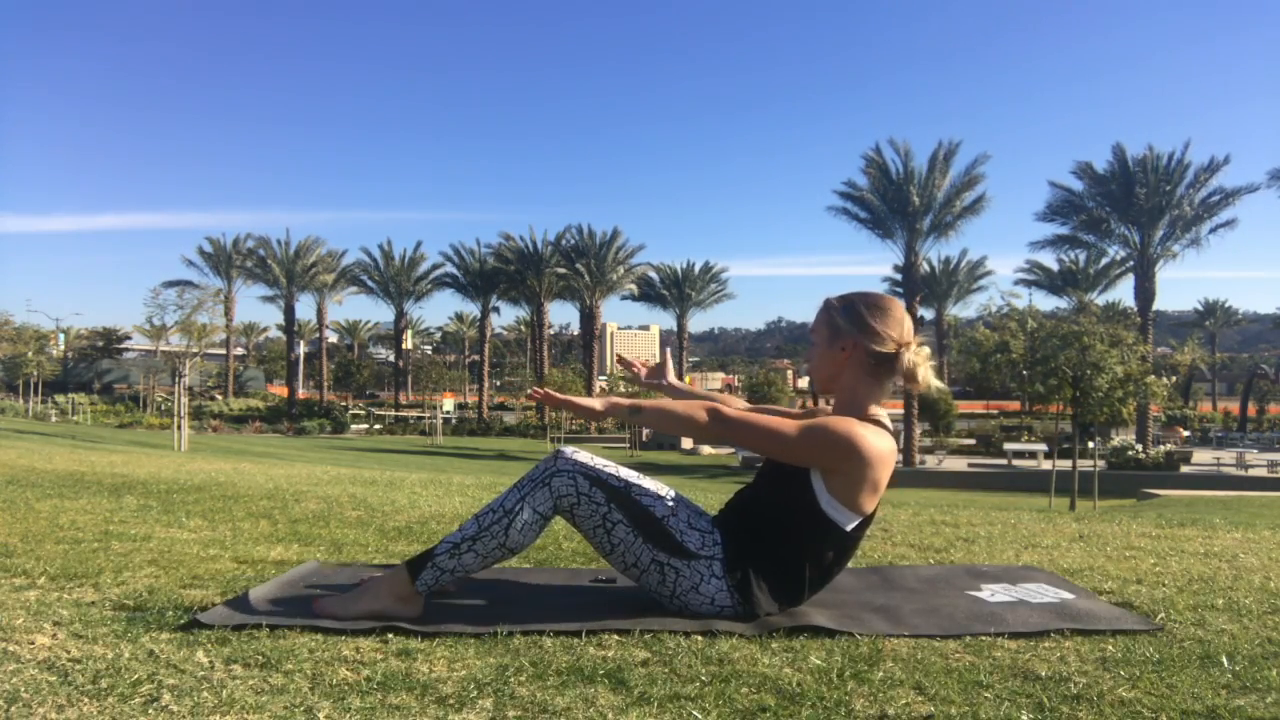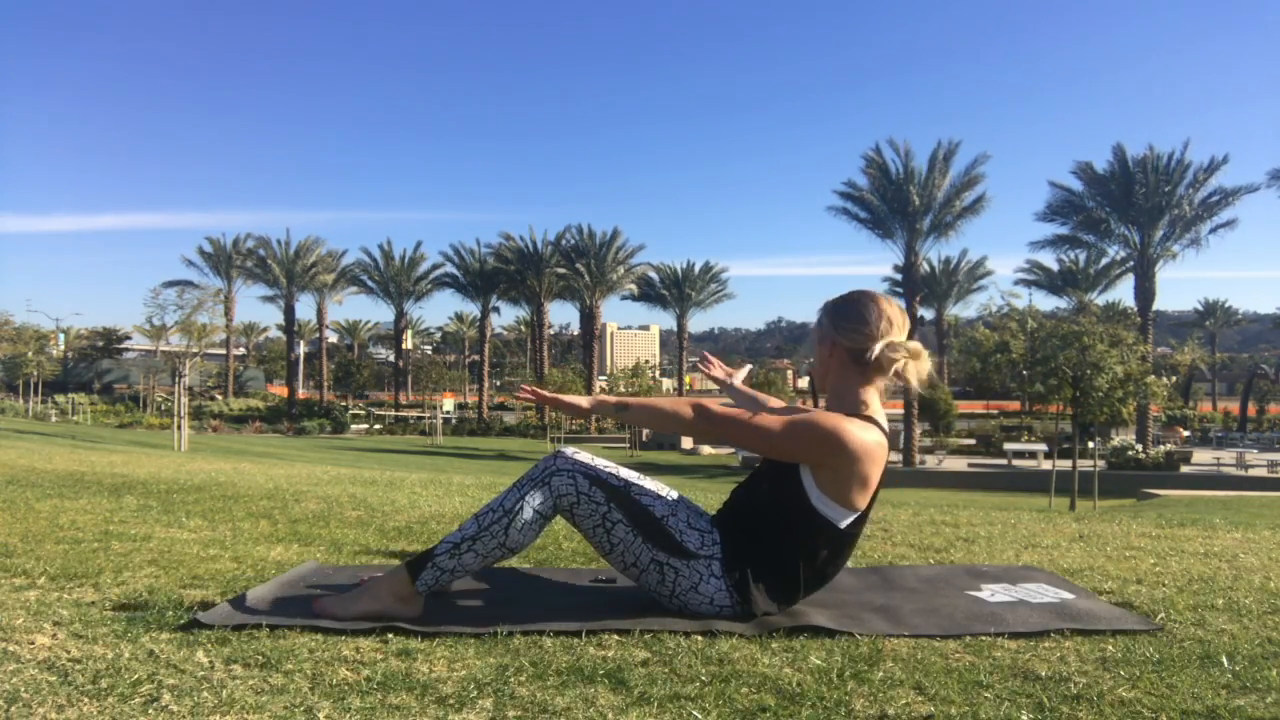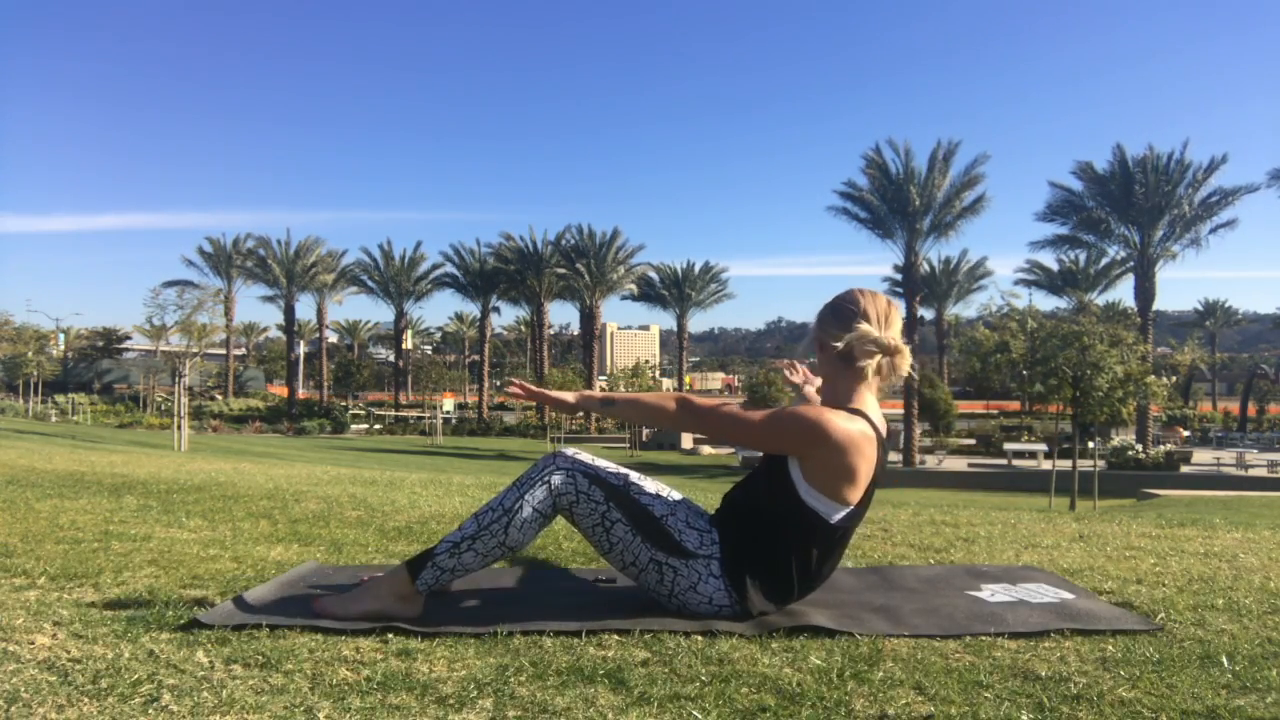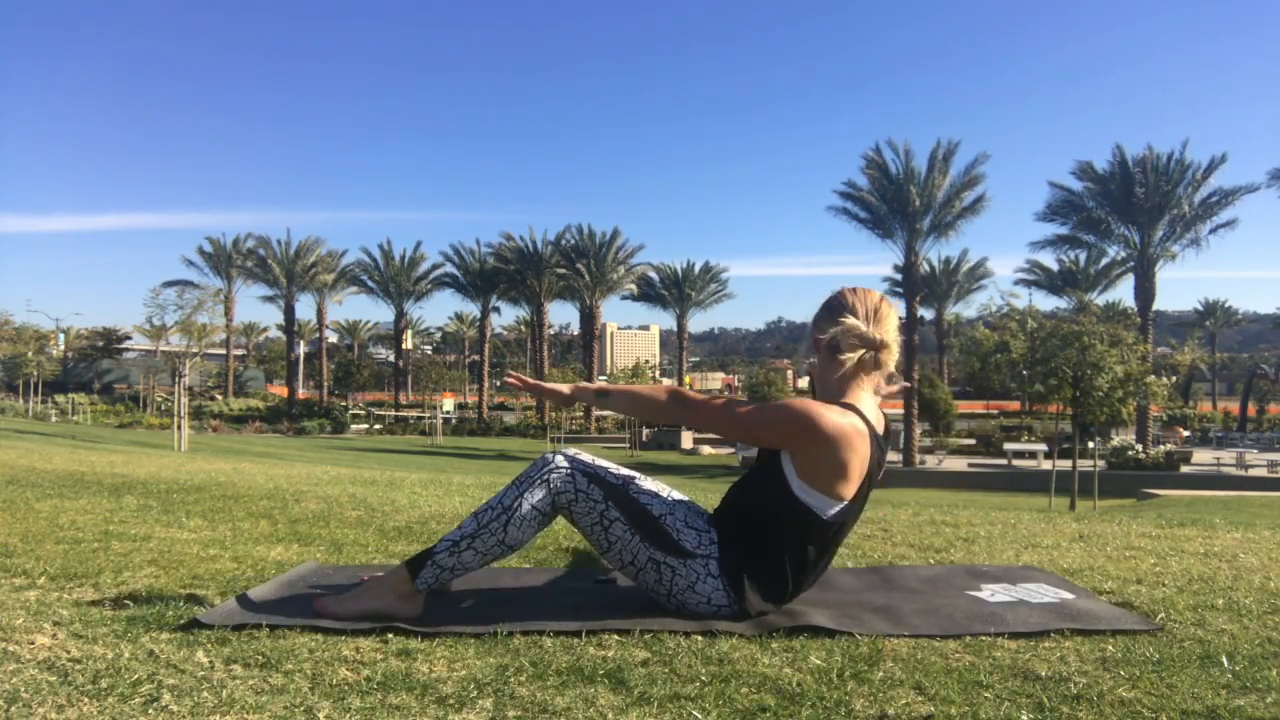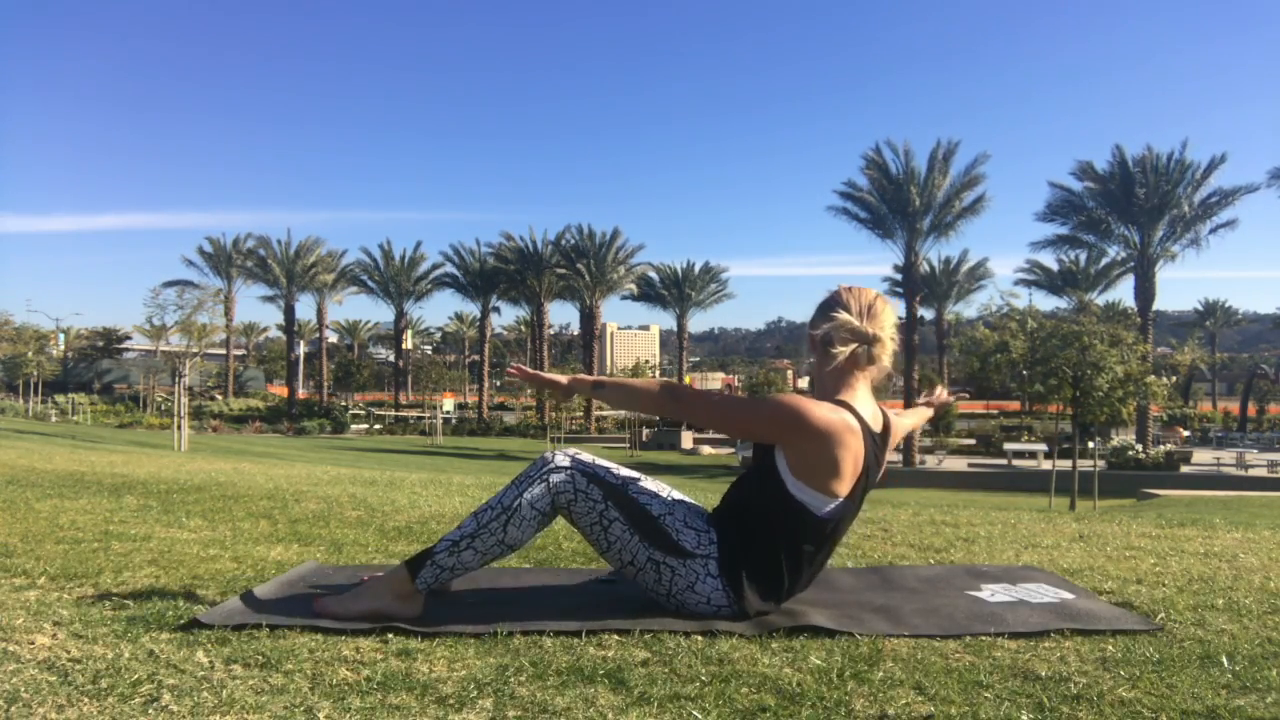
dt=0.1s
person 1, frame 1
left shoulder: (858, 442)
right shoulder: (840, 424)
left elbow: (723, 425)
right elbow: (745, 411)
left wrist: (612, 406)
right wrist: (669, 387)
left hip: (727, 584)
right hip: (725, 556)
left knee: (562, 476)
right knee: (570, 469)
left ankle: (408, 586)
right ankle: (419, 576)
person 1, frame 2
left shoulder: (843, 436)
right shoulder: (855, 423)
left elbow: (709, 422)
right elbow: (781, 416)
left wrist: (597, 405)
right wrist: (739, 388)
left hip: (725, 583)
right hip: (731, 561)
left knee: (560, 475)
right knee: (567, 471)
left ankle: (408, 587)
right ankle: (416, 577)
person 1, frame 3
left shoulder: (830, 430)
right shoulder: (857, 420)
left elbow: (695, 415)
left wrist: (584, 400)
right wrist: (812, 391)
left hip: (722, 582)
right hip: (726, 559)
left knee: (560, 476)
right knee: (566, 470)
left ankle: (408, 586)
right ankle: (418, 576)
person 1, frame 4
left shoulder: (817, 423)
right shoulder: (864, 418)
left elbow: (685, 408)
left wrist: (575, 393)
left hip: (720, 581)
right hip: (728, 565)
left knee: (559, 475)
right knee: (568, 470)
left ankle: (409, 589)
right ankle: (414, 578)
person 1, frame 5
left shoulder: (813, 418)
right shoulder: (873, 420)
left elbow: (687, 405)
left wrist: (581, 383)
right wrist: (926, 408)
left hip: (717, 580)
right hip: (731, 563)
left knee: (559, 475)
right knee: (571, 471)
left ankle: (408, 585)
right ankle: (417, 576)
